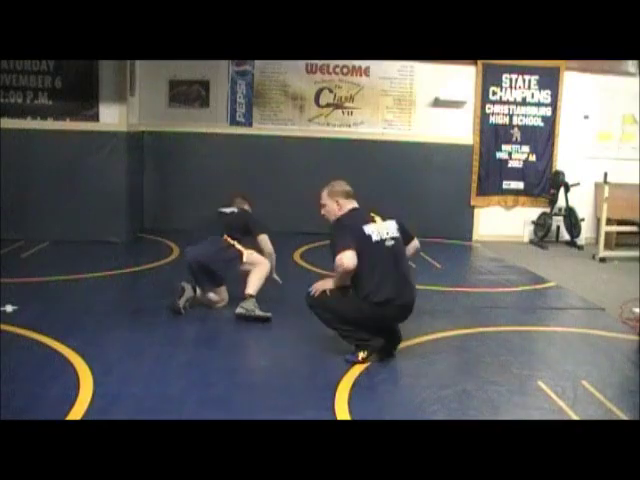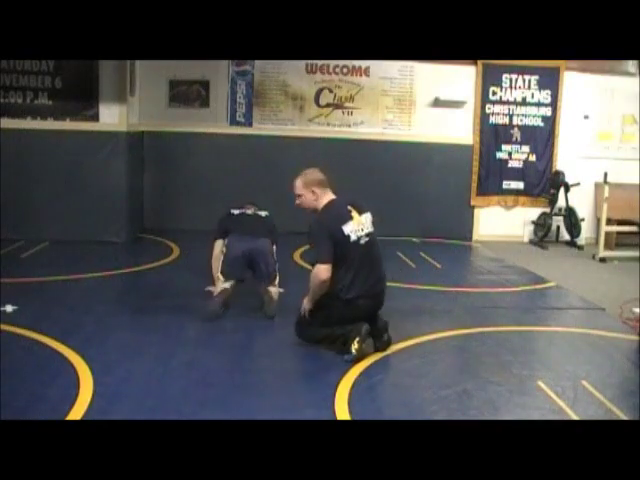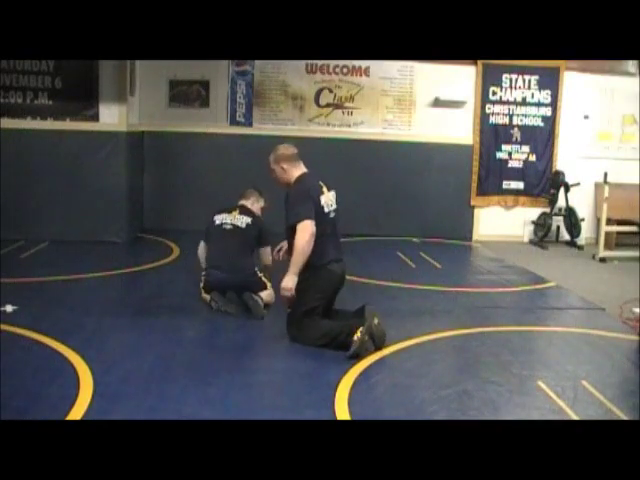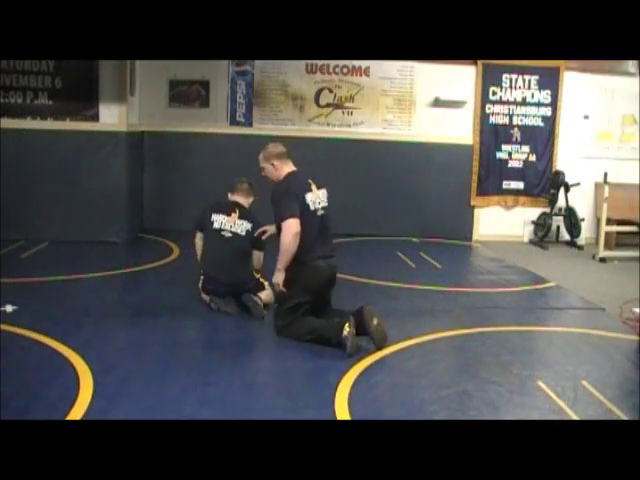
dt=0.7s
person 1, frame 1
left shoulder: (342, 225)
right shoulder: (386, 219)
left elbow: (348, 264)
right elbow: (414, 244)
left wrist: (335, 282)
left hip: (378, 305)
right hip: (405, 304)
left knee: (317, 297)
left ankle: (366, 343)
right ankle: (389, 336)
person 1, frame 2
left shoulder: (321, 223)
right shoulder: (358, 209)
left elbow: (322, 275)
left wrist: (309, 300)
left hip: (351, 300)
right hip: (376, 295)
left knee: (304, 325)
left ankle: (352, 335)
right ankle: (374, 326)
person 1, frame 3
left shoulder: (298, 192)
right shoulder: (319, 185)
left elbow: (307, 231)
left wrist: (292, 274)
right wrist: (290, 242)
left hip: (317, 271)
right hip: (335, 267)
left knee: (299, 328)
right knee: (320, 315)
left ankle: (353, 331)
right ankle: (361, 319)
person 1, frame 4
left shoulder: (284, 189)
right shoulder: (313, 183)
left elbow: (292, 230)
left wrist: (280, 269)
right wrist: (277, 226)
left hip: (305, 268)
right hip: (328, 263)
left knee: (286, 323)
right knee: (320, 312)
left ankle: (338, 329)
right ankle: (360, 319)
person 2, frame 1
left shoulder: (219, 214)
right shoulder: (248, 216)
right elbow: (268, 249)
right wrist: (272, 272)
left hip: (192, 254)
right hip: (215, 246)
left knee: (221, 299)
right knee: (263, 264)
left ankle: (192, 292)
right ankle: (248, 304)
person 2, frame 2
left shoulder: (227, 216)
right shoulder: (267, 218)
left elbow: (216, 253)
right elbow: (272, 252)
left wrist: (217, 281)
right wrist: (274, 284)
left hip: (234, 244)
right hip: (263, 246)
left knee: (222, 285)
right knee: (273, 289)
left ankle: (223, 293)
right ankle: (269, 294)
person 2, frame 3
left shoulder: (216, 216)
right shoulder: (256, 220)
left elbow: (201, 251)
right elbow: (267, 261)
left hip: (213, 273)
right hip: (243, 273)
left knee: (206, 293)
right knee: (269, 295)
left ankle: (215, 299)
right ankle: (258, 299)
person 2, frame 4
left shoulder: (210, 211)
right shoulder: (253, 221)
left elbow: (199, 240)
right elbow: (257, 263)
left hip: (211, 279)
right hip: (242, 281)
left knee: (205, 293)
right knee: (268, 294)
left ankle: (215, 300)
right ankle: (255, 300)
